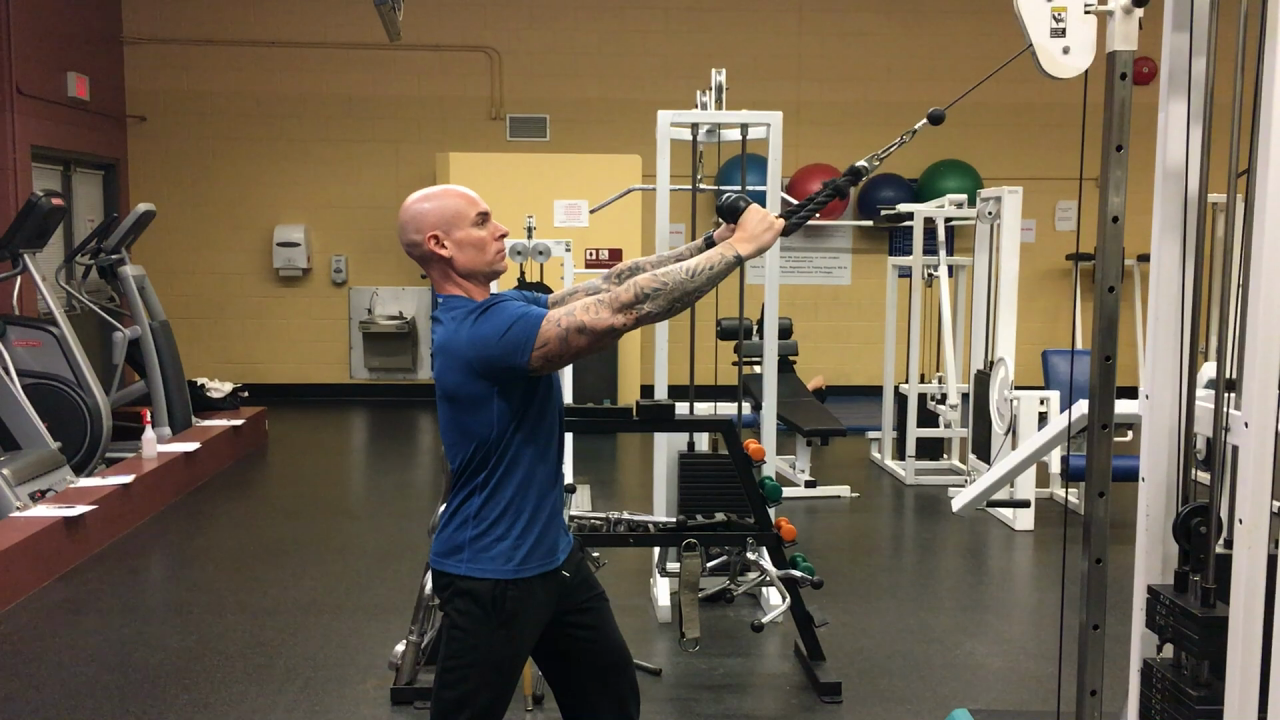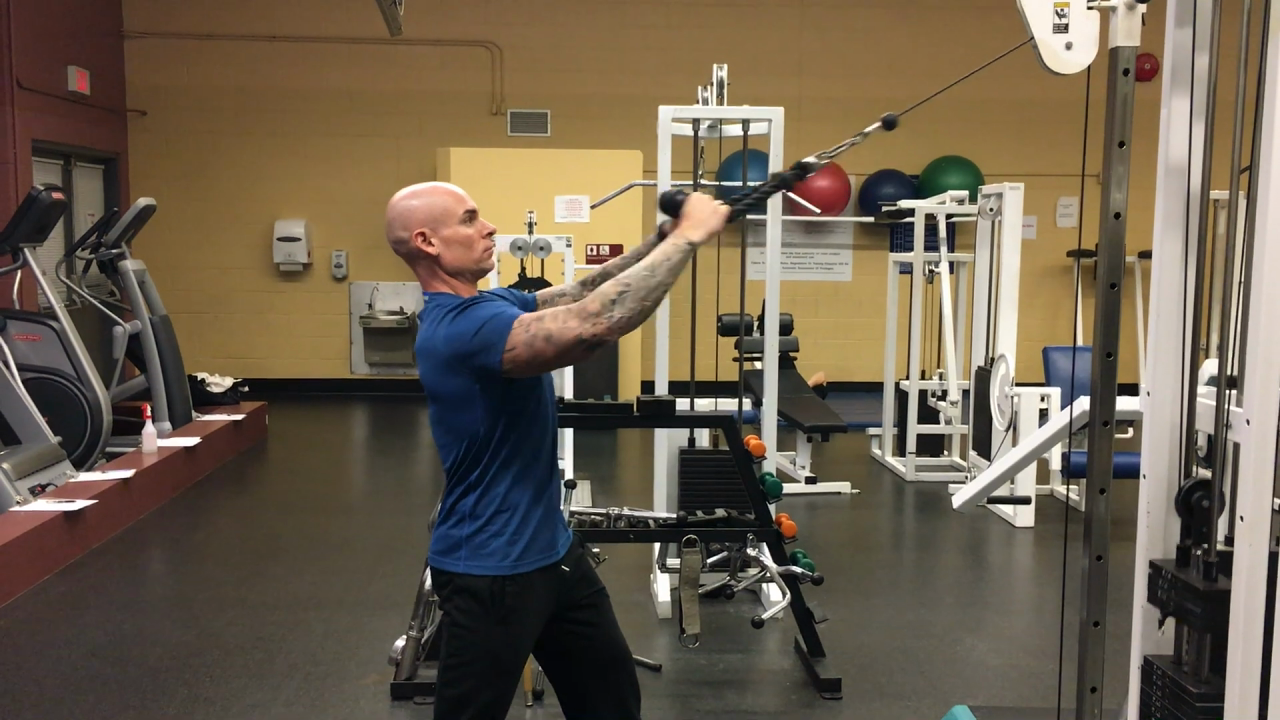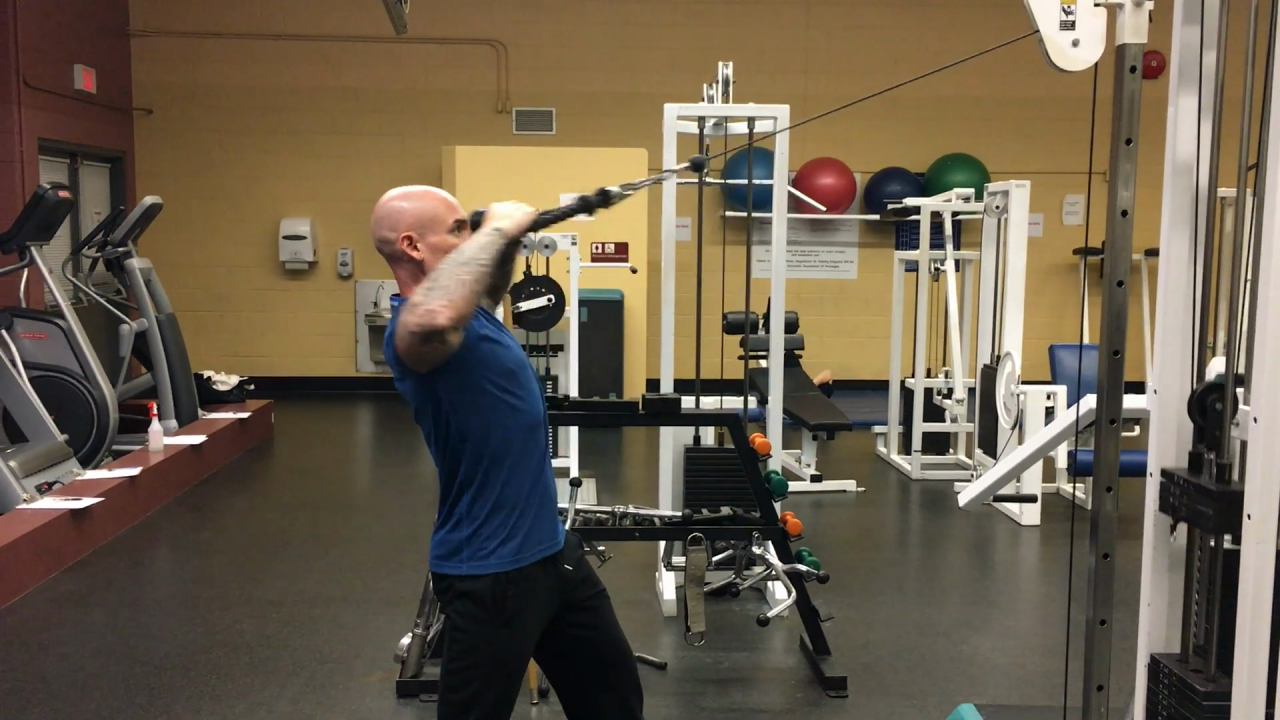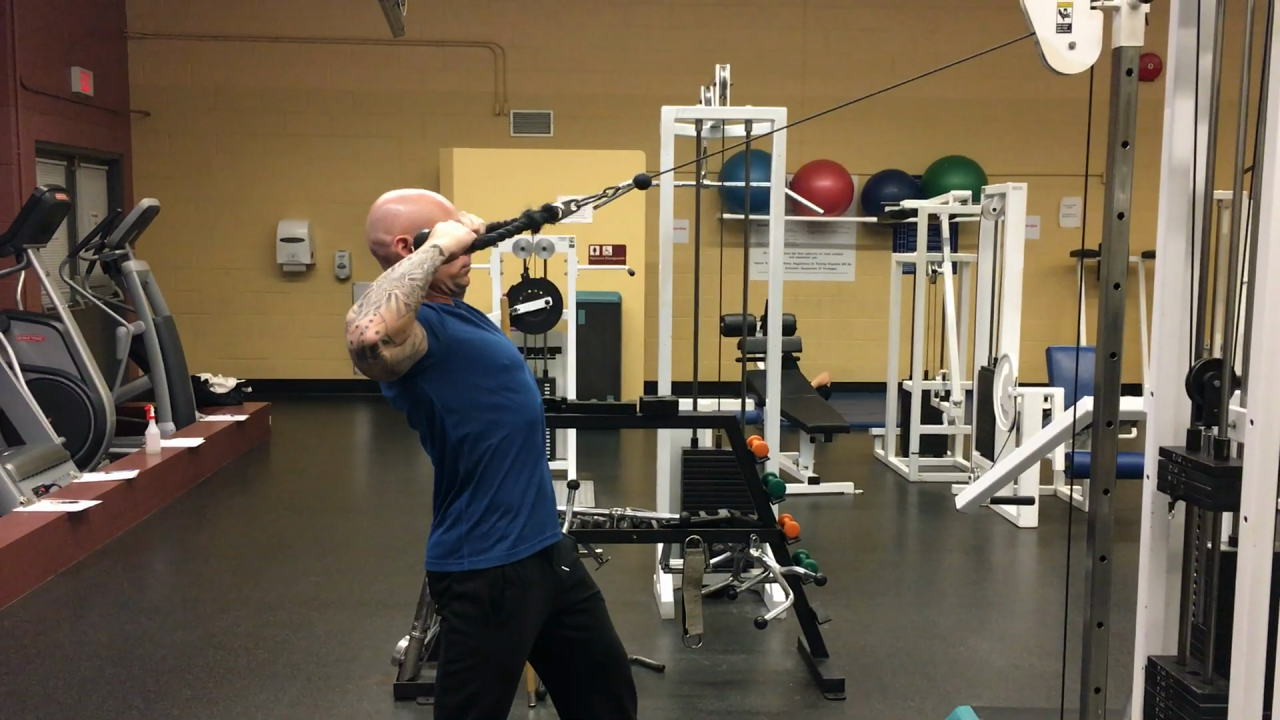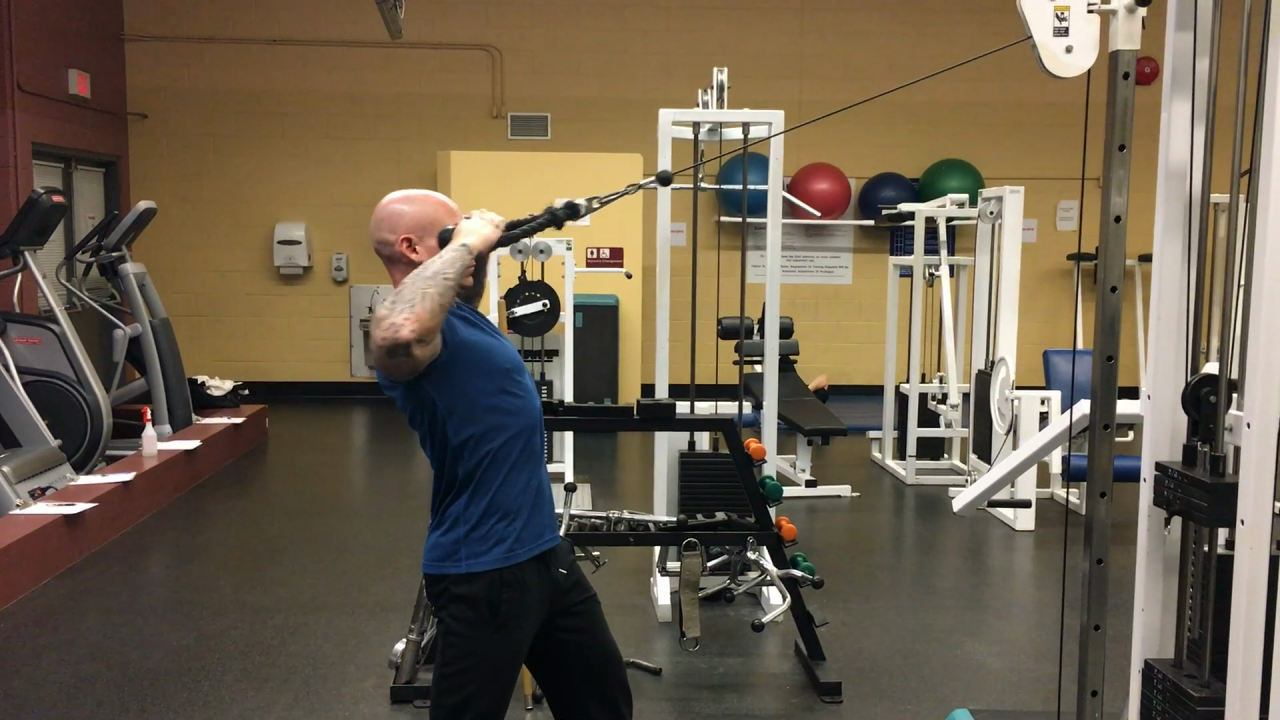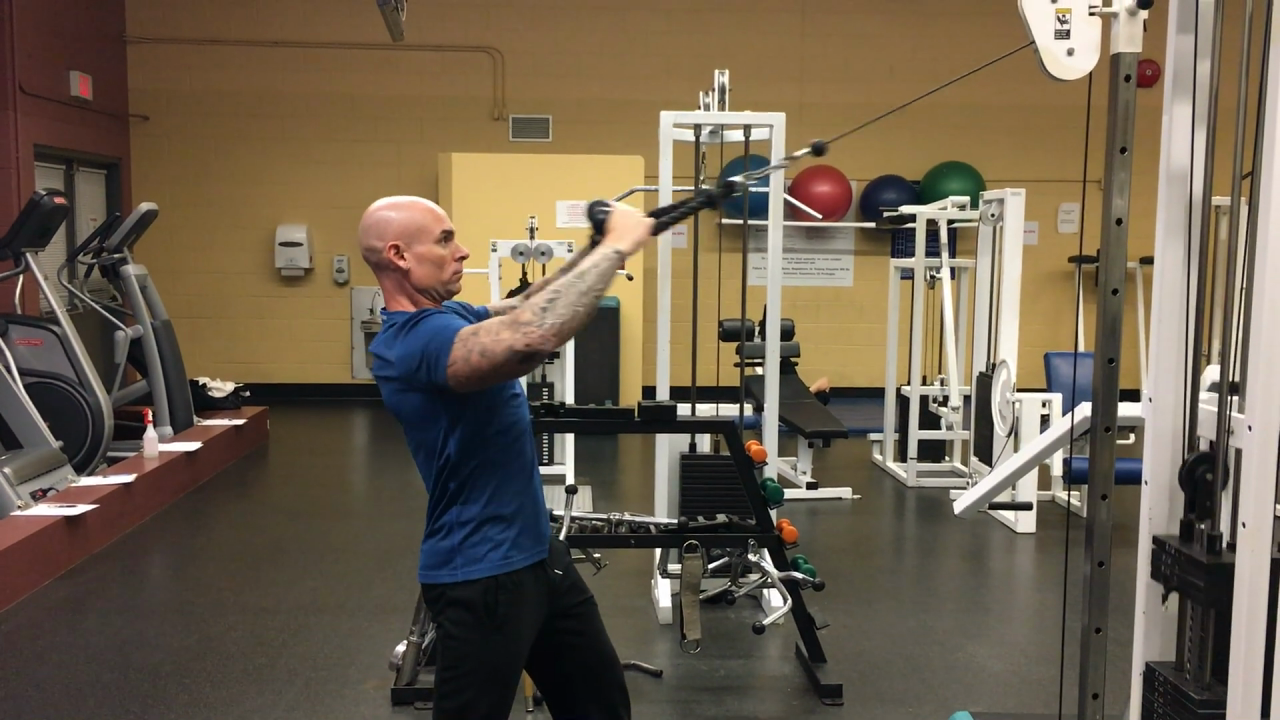
dt=0.4s
person 1, frame 1
left shoulder: (490, 310)
right shoulder: (481, 330)
left elbow: (605, 287)
right elbow: (620, 311)
left wrist: (711, 242)
right wrist: (738, 249)
left hip: (550, 554)
right hip: (491, 574)
person 1, frame 2
left shoulder: (490, 302)
right shoulder: (461, 328)
left elbow: (580, 292)
right elbow: (592, 324)
left wrist: (663, 237)
right wrist: (688, 237)
left hip: (550, 548)
right hip: (490, 569)
person 1, frame 3
left shoulder: (461, 308)
right shoulder: (419, 328)
left elbow: (487, 289)
right elbow: (434, 317)
left wrist: (505, 236)
right wrist: (498, 228)
left hip: (550, 546)
right hip: (491, 570)
person 1, frame 4
left shoulder: (450, 313)
right shoulder: (414, 330)
right elbow: (367, 334)
left wrist: (463, 238)
right wrist: (437, 246)
left hip: (545, 547)
right hip: (487, 567)
person 1, frame 5
left shoulder: (449, 314)
right shoulder: (418, 330)
right elbow: (397, 332)
left wrist: (479, 247)
right wrist: (464, 243)
left hip: (542, 549)
right hip: (484, 569)
person 1, frame 6
left shoulder: (446, 319)
right shoulder: (415, 342)
left elbow: (524, 312)
right elbow: (534, 337)
left wrist: (603, 247)
right wrist: (617, 245)
left hip: (536, 552)
right hip: (481, 575)
